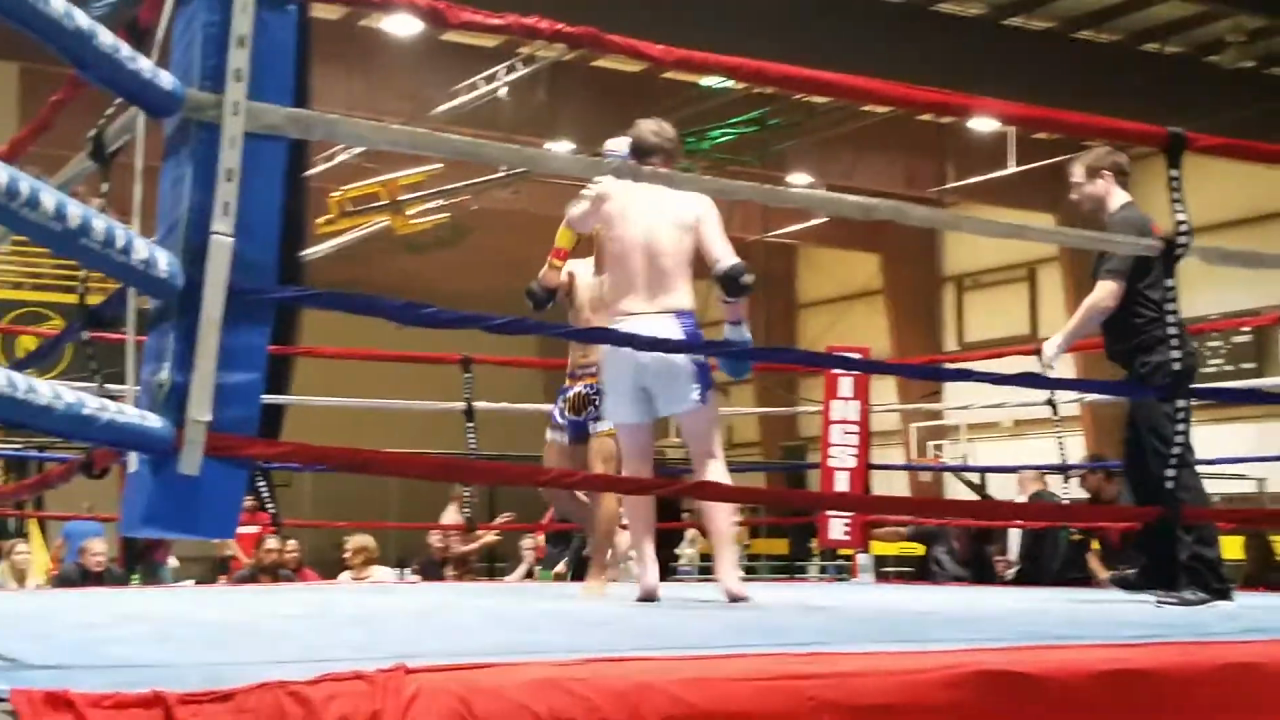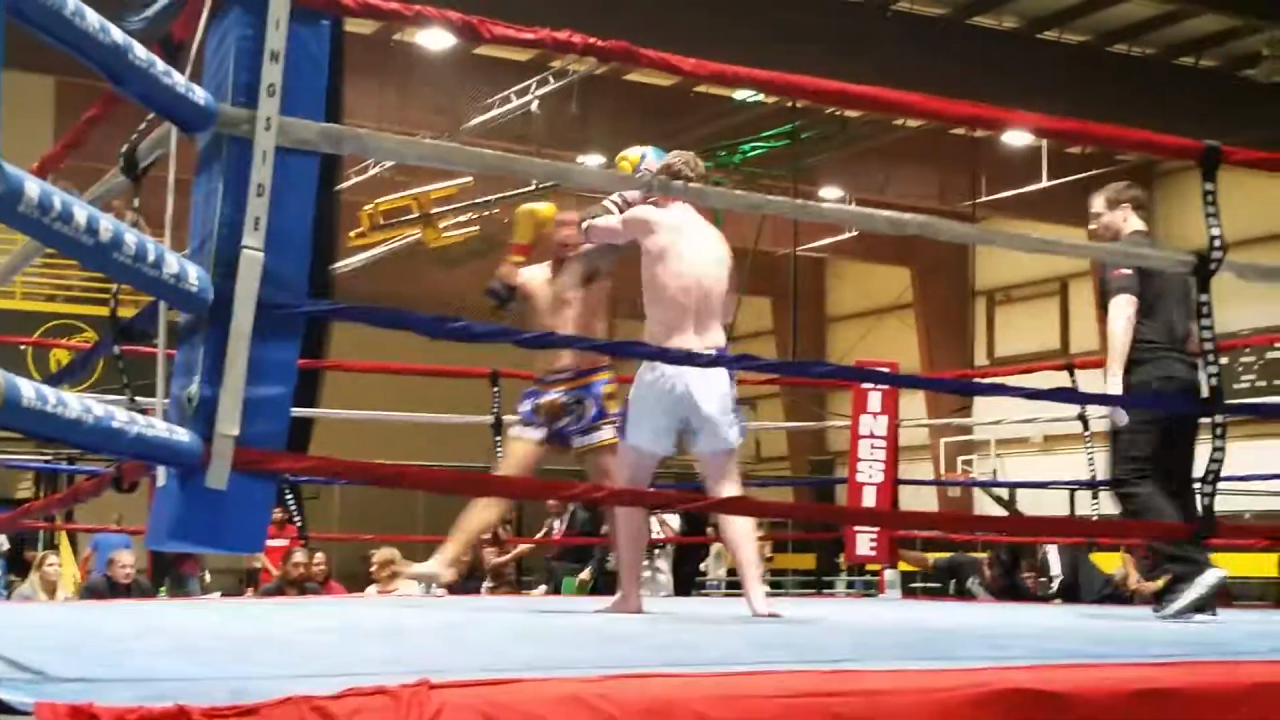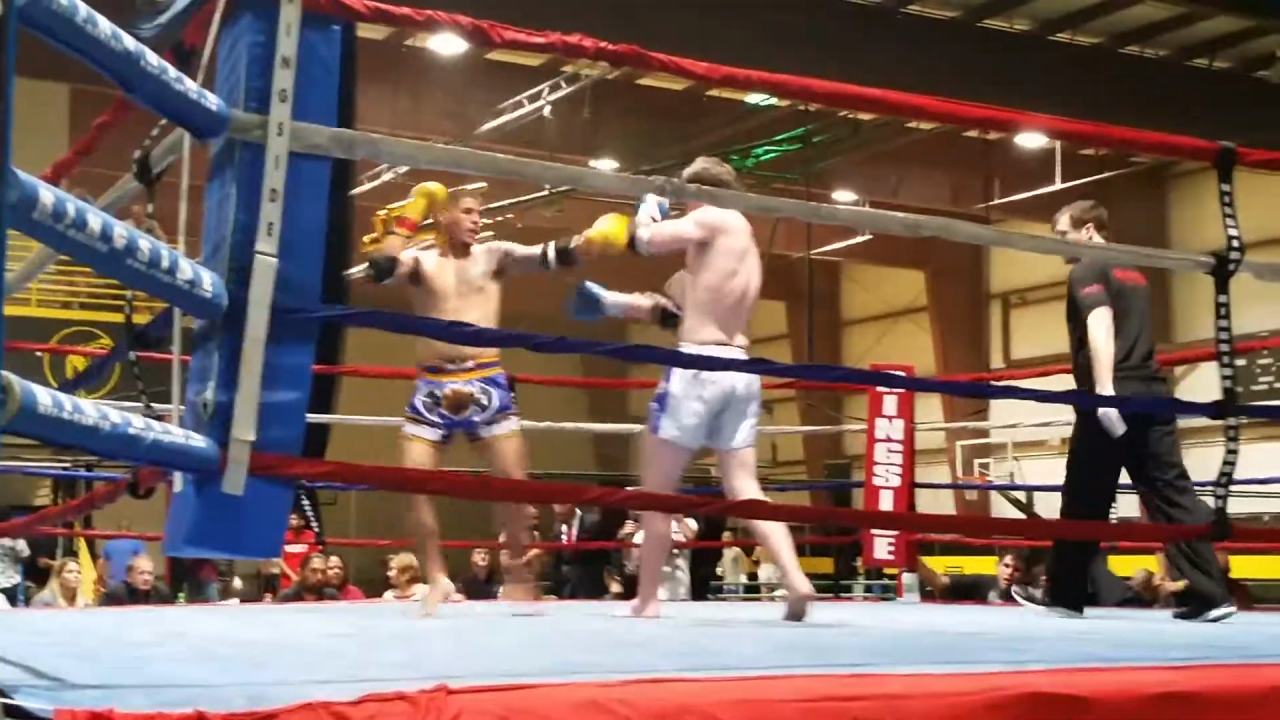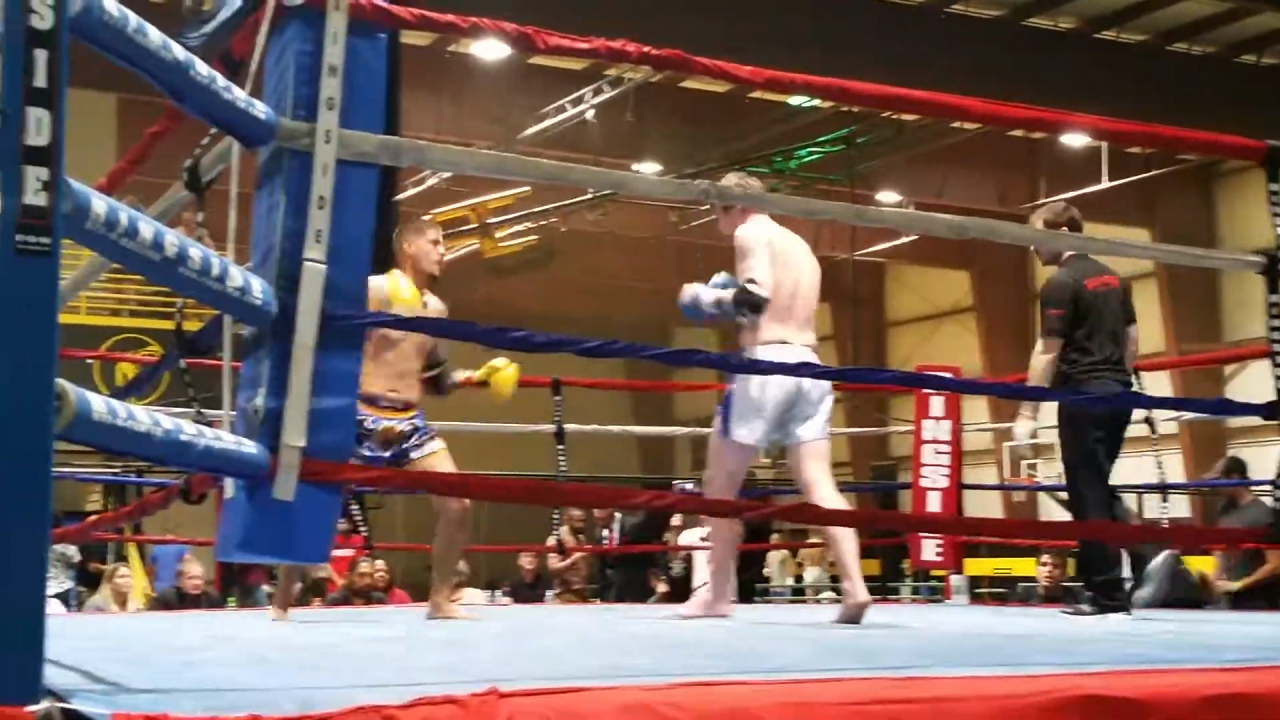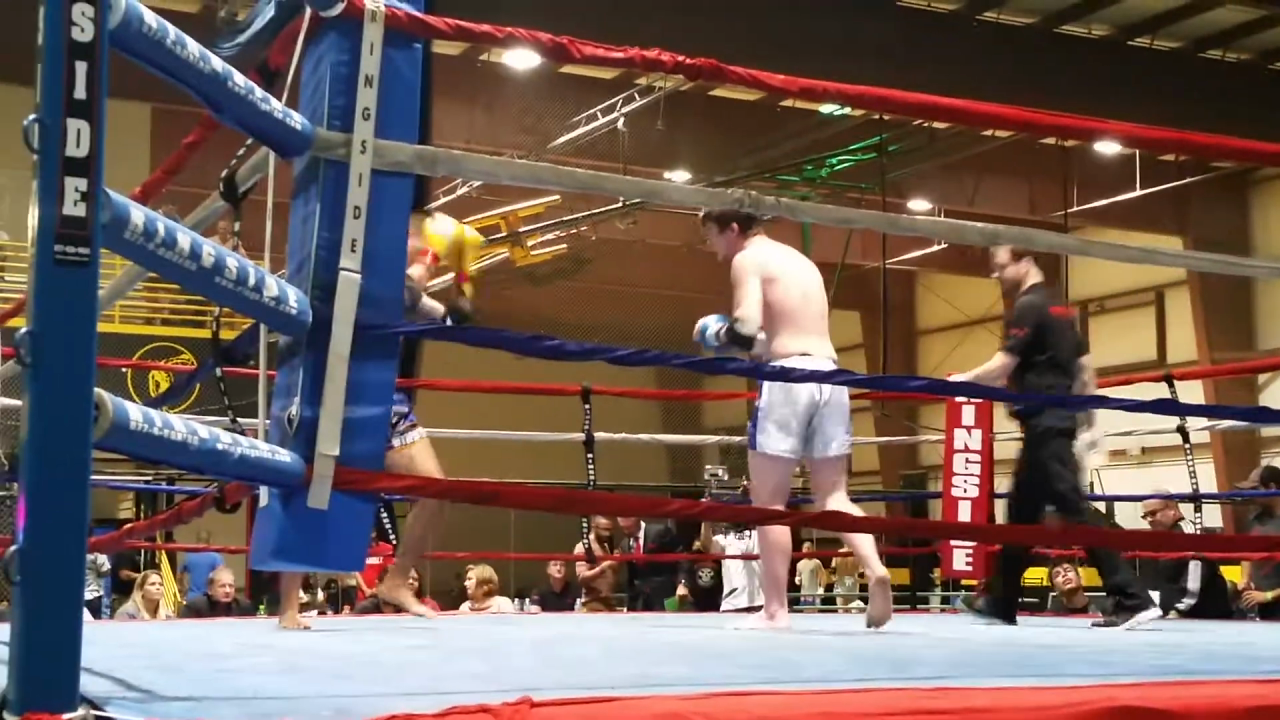
dt=0.3s
person 1, frame 1
left shoulder: (609, 194)
right shoulder: (695, 202)
left elbow: (575, 217)
right elbow: (733, 275)
left wrist: (607, 173)
right wrist: (737, 330)
left hip: (622, 337)
right hip: (675, 333)
left knee: (635, 462)
right knee: (709, 457)
left ankle: (646, 569)
right ankle: (728, 570)
person 1, frame 2
left shoulder: (653, 218)
right shoulder: (718, 240)
left elbow: (590, 231)
left wrist: (634, 198)
left hip: (664, 372)
right hip: (713, 372)
left knee: (629, 482)
right knee: (728, 492)
left ankle: (629, 595)
right ankle: (756, 594)
person 1, frame 3
left shoulder: (722, 220)
right shoulder: (729, 244)
left elbow: (645, 241)
right elbow: (673, 310)
left wrist: (649, 207)
right wrist: (611, 303)
left hip: (698, 367)
right hip: (740, 371)
left knee: (658, 487)
right knee: (746, 489)
left ankle: (647, 600)
right ankle: (796, 582)
person 1, frame 4
left shoulder: (751, 232)
right shoulder: (801, 247)
left elbow: (754, 298)
left wrist: (707, 300)
right wrist: (731, 298)
left hip: (765, 365)
right hip: (808, 367)
left knee: (720, 482)
right knee: (820, 487)
left ankle: (717, 595)
right ankle: (854, 587)
person 1, frame 5
left shoulder: (748, 258)
right shoulder: (800, 261)
left elbow: (746, 333)
left wrist: (713, 332)
right wrist: (748, 336)
left hip: (788, 379)
right hip: (829, 377)
left knee: (769, 500)
right knee: (834, 497)
left ankle: (774, 610)
right ankle: (875, 569)
person 2, frame 1
left shoulder: (1124, 224)
right shoulder: (1132, 223)
left elbow: (1106, 298)
left wrist: (1059, 341)
left hip: (1156, 365)
right hip: (1151, 365)
left knee: (1171, 469)
right knee: (1141, 469)
left ankle: (1206, 578)
right ankle: (1162, 567)
person 2, frame 2
left shoulder: (1122, 254)
left elbow: (1123, 311)
left wrist: (1114, 379)
left hip: (1148, 381)
right hip: (1184, 379)
left knee: (1130, 479)
right knee: (1176, 486)
left ankle: (1192, 566)
right ankle: (1195, 594)
person 2, frame 3
left shoulder: (1085, 272)
right shoulder: (1135, 275)
left elbow: (1099, 326)
left wrist: (1104, 388)
left hip: (1113, 400)
right hip: (1153, 394)
left knee: (1083, 499)
right knee: (1171, 493)
left ankle: (1065, 593)
right ankle: (1208, 593)
person 2, frame 4
left shoulder: (1061, 282)
right shoulder: (1110, 277)
left elbow: (1048, 354)
right elbow: (1132, 341)
left wrist: (1026, 413)
left hip: (1085, 398)
right hip: (1115, 393)
left knee: (1087, 497)
right knee: (1097, 492)
left ankle: (1108, 594)
right ankle: (1142, 552)
person 2, frame 5
left shoulder: (1028, 307)
right shoulder: (1060, 309)
left elbow: (1002, 368)
right elbow: (1084, 370)
left wrist: (961, 382)
right wrist: (1088, 425)
left hip: (1045, 422)
right hip: (1060, 419)
left knee: (1074, 511)
right knee: (1022, 512)
left ankle: (1133, 600)
right ankle: (1000, 601)
person 3, frame 1
right shoulder: (576, 270)
right wrist: (560, 251)
right hip: (574, 387)
left knee: (601, 474)
right knee: (552, 485)
left ankle: (597, 574)
right ankle: (610, 542)
person 3, frame 2
left shoulder: (592, 263)
right shoulder: (533, 274)
right elbow: (500, 296)
right wrist: (524, 245)
left hip: (591, 389)
right hip: (544, 394)
right knee: (506, 481)
right ankle: (444, 564)
person 3, frame 3
left shoulder: (495, 255)
right shoulder: (420, 261)
left elbow: (548, 257)
right elbow: (380, 270)
right wrist: (407, 219)
left hip: (487, 383)
right hip: (434, 386)
left knee: (514, 481)
left ankle: (518, 578)
right ankle: (437, 578)
person 3, frame 4
left shoulder: (435, 307)
right shoulder: (372, 289)
left wrist: (482, 375)
right wrist: (380, 322)
left hip: (409, 422)
right hip: (361, 417)
left knee: (458, 506)
left ankle: (442, 600)
right ankle: (283, 599)
person 3, frame 5
left shoulder: (405, 287)
left elbow: (457, 321)
right elbow: (405, 295)
left wrist: (462, 269)
right wrist: (433, 253)
left hip: (388, 399)
left ankle: (396, 584)
right ankle: (289, 608)
